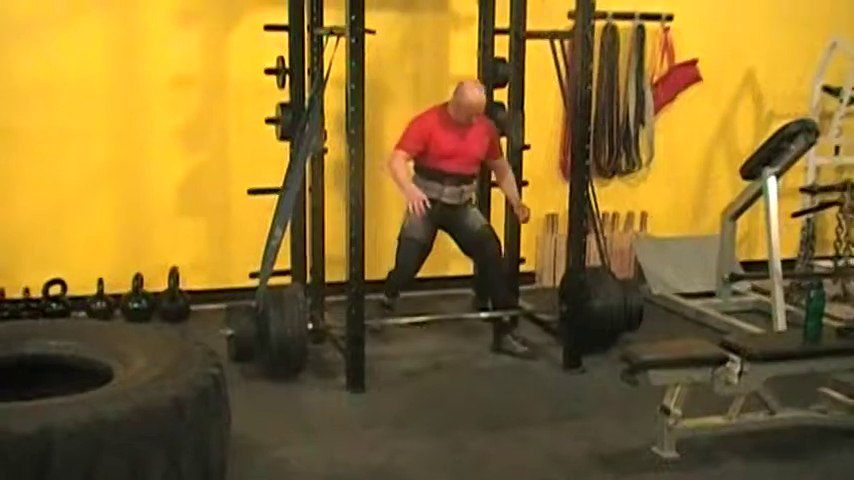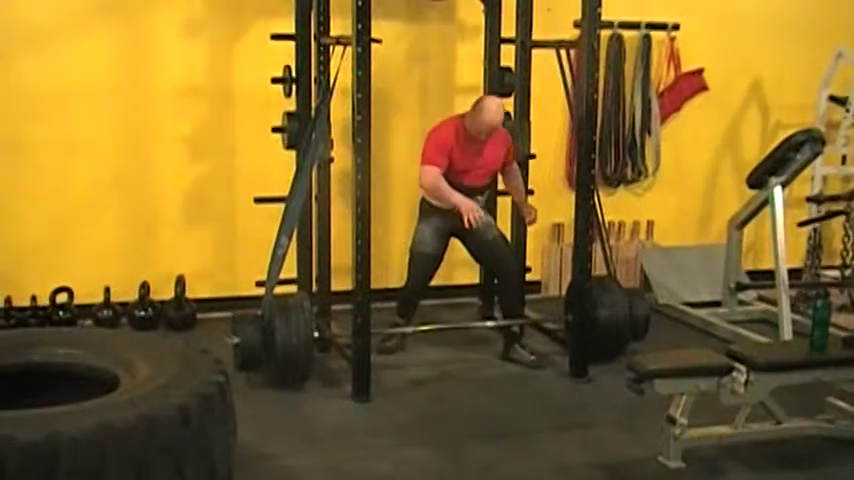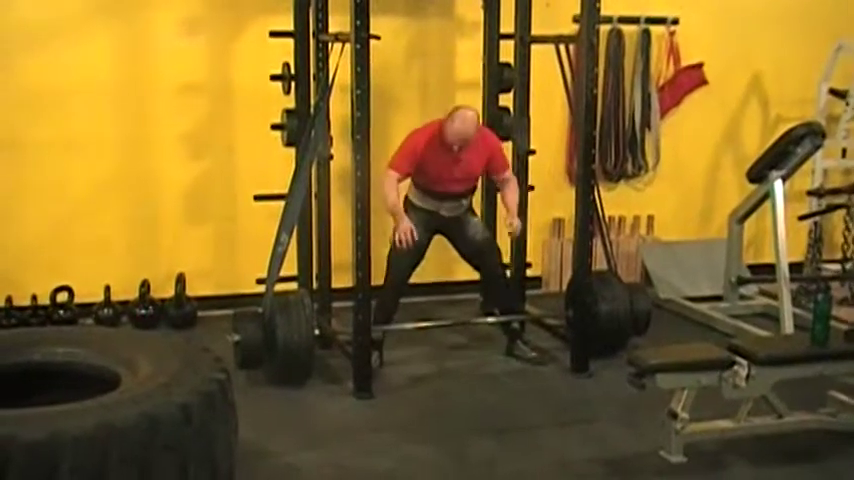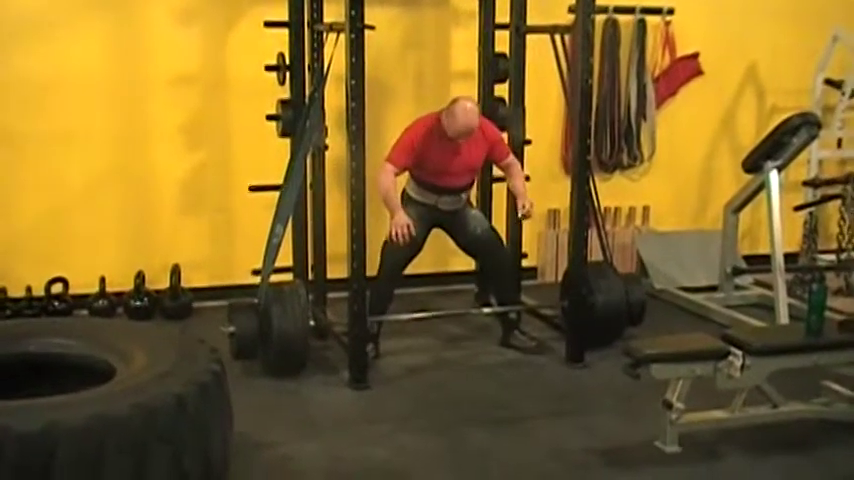
dt=0.5s
person 1, frame 1
left shoulder: (486, 128)
right shoulder: (426, 123)
left elbow: (500, 166)
right elbow: (396, 160)
left wrist: (516, 202)
right wrist: (410, 189)
left hip: (462, 205)
right hip: (426, 203)
left knee: (494, 260)
right knee: (406, 265)
left ankle: (504, 332)
right ankle: (385, 306)
person 1, frame 2
left shoulder: (502, 137)
right shoulder: (444, 134)
left elbow: (510, 170)
right elbow: (428, 178)
left wrist: (523, 203)
right wrist: (461, 202)
left hip: (476, 213)
right hip: (438, 211)
left knee: (510, 269)
right knee: (418, 276)
left ankle: (513, 341)
right ankle: (399, 329)
person 1, frame 3
left shoulder: (488, 142)
right shoulder: (421, 139)
left elbow: (506, 179)
right elbow: (389, 179)
left wrist: (512, 213)
right wrist: (400, 218)
left hip: (461, 212)
right hip: (421, 211)
left knee: (494, 267)
right knee: (397, 272)
left ankle: (515, 337)
right ankle: (375, 343)
person 1, frame 4
left shoulder: (487, 131)
right shoulder: (419, 132)
left elbow: (510, 164)
right elbow: (386, 174)
left wrist: (521, 195)
right wrist: (397, 213)
left hip: (459, 205)
right hip: (419, 204)
left knee: (498, 257)
right knee: (391, 263)
left ankle: (511, 328)
right ankle: (370, 334)
